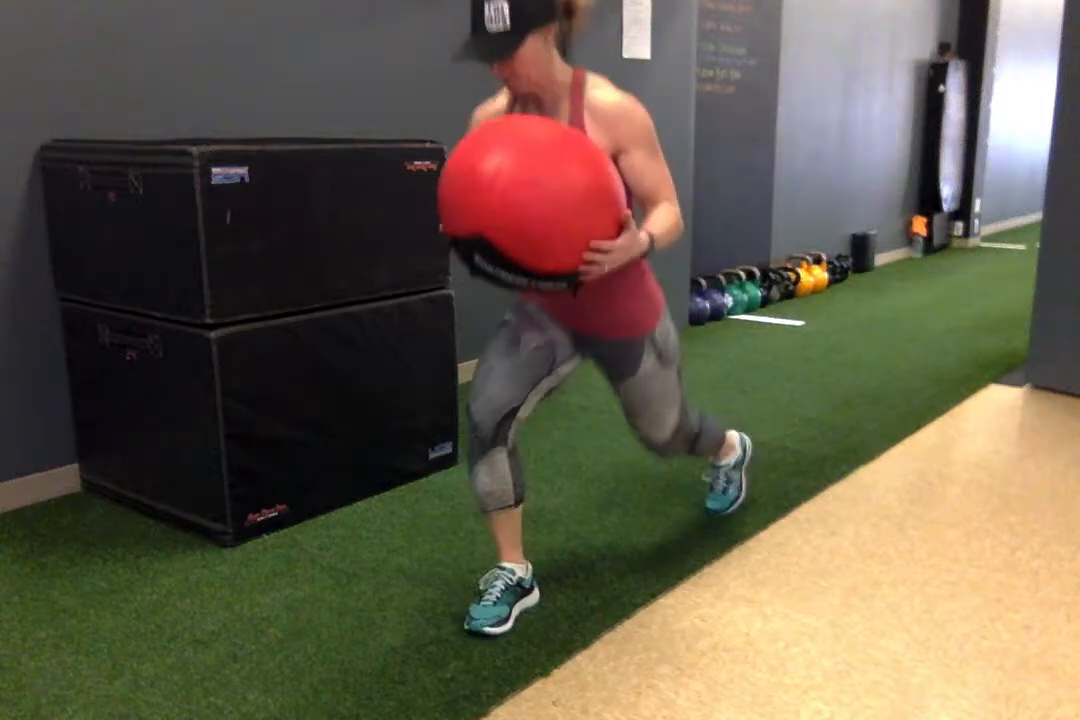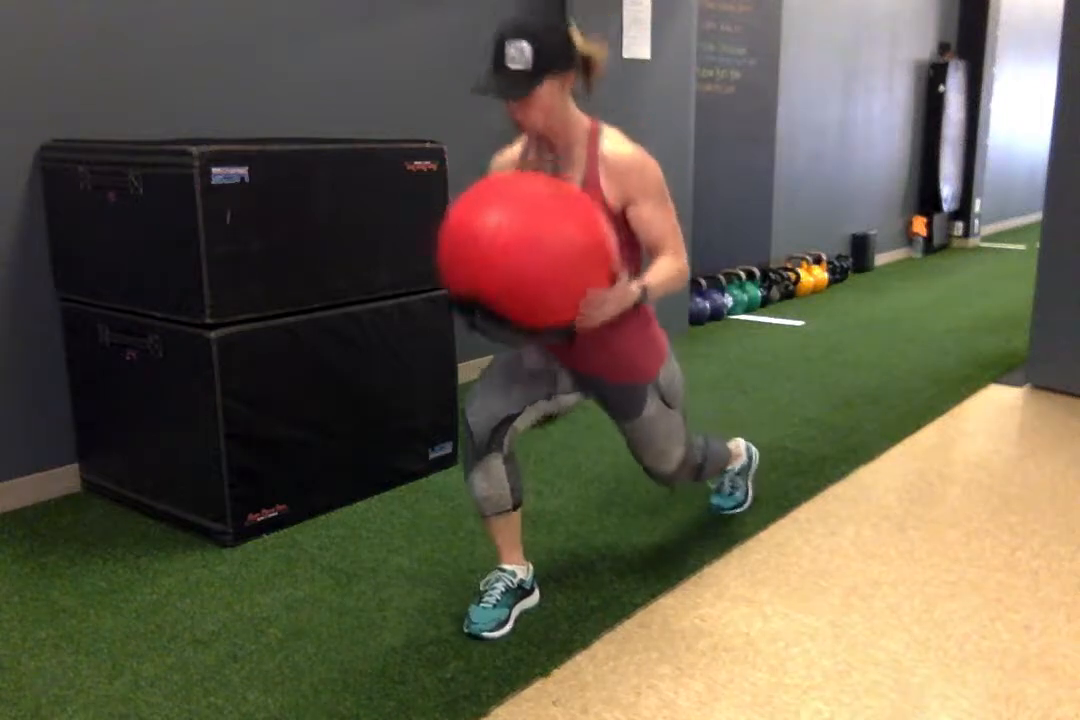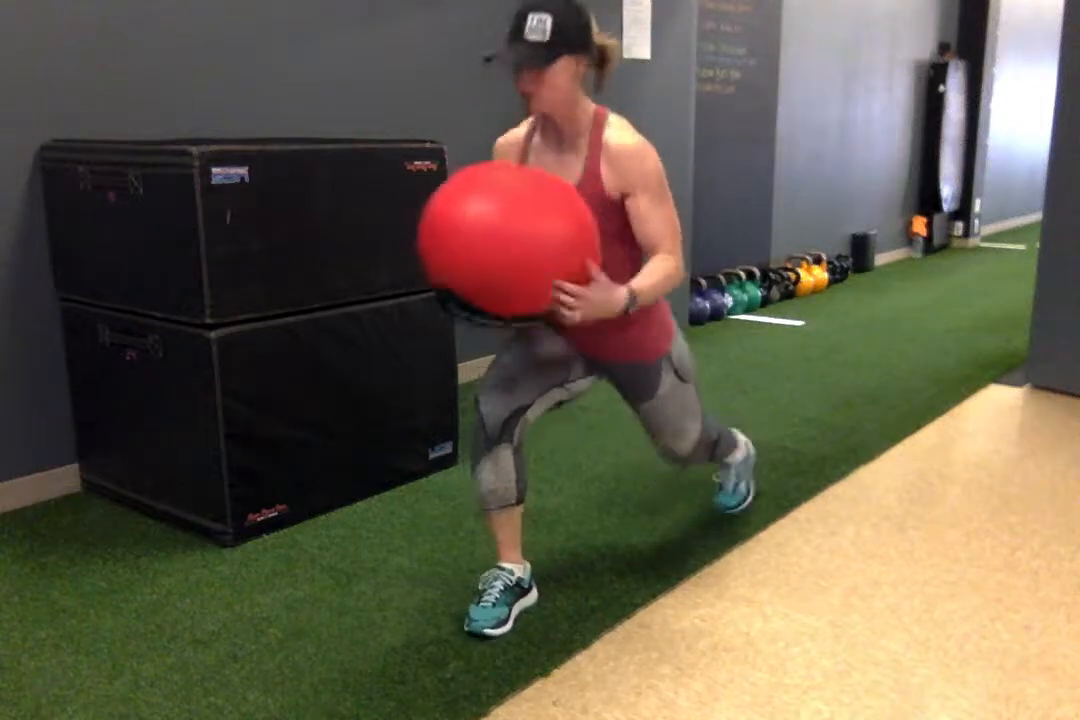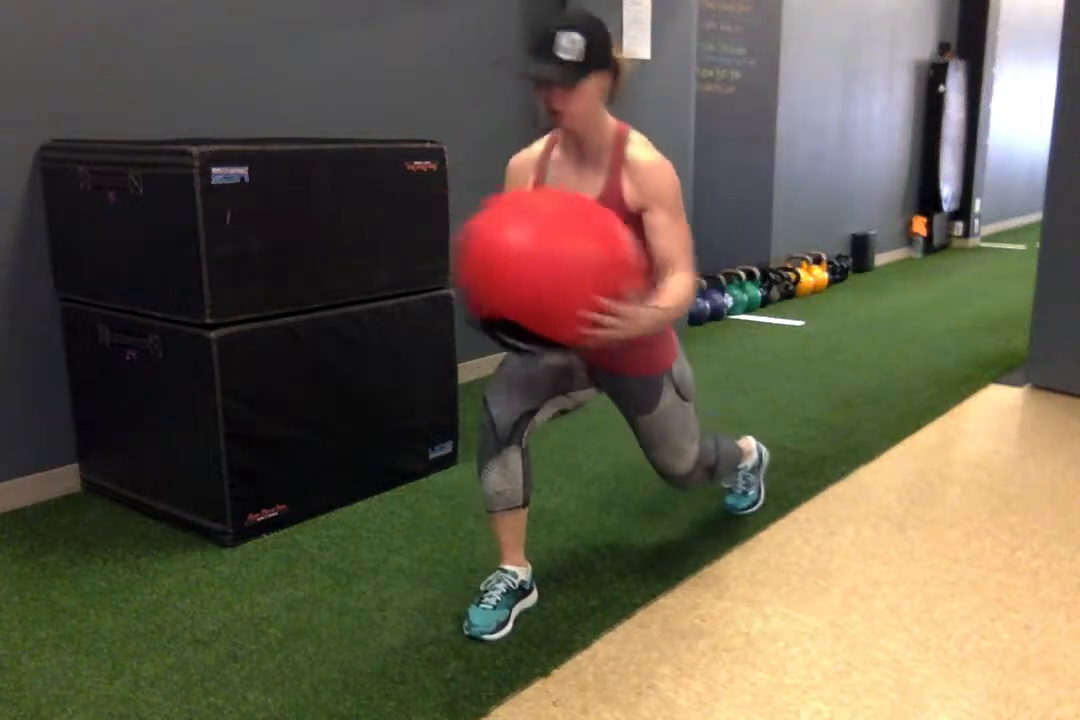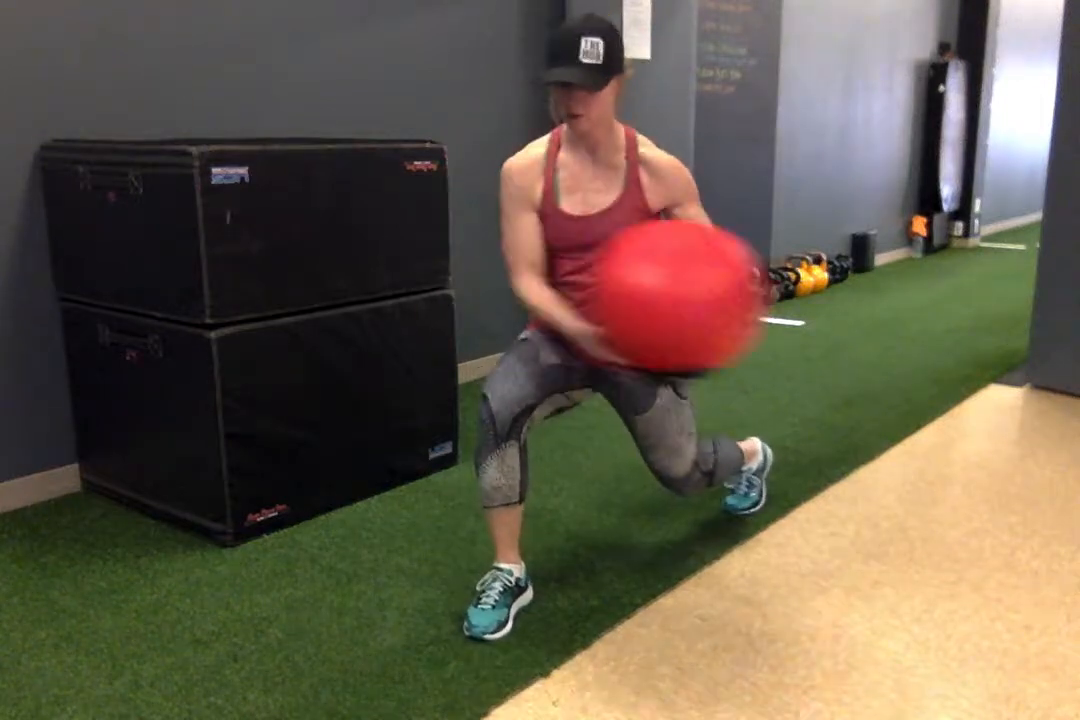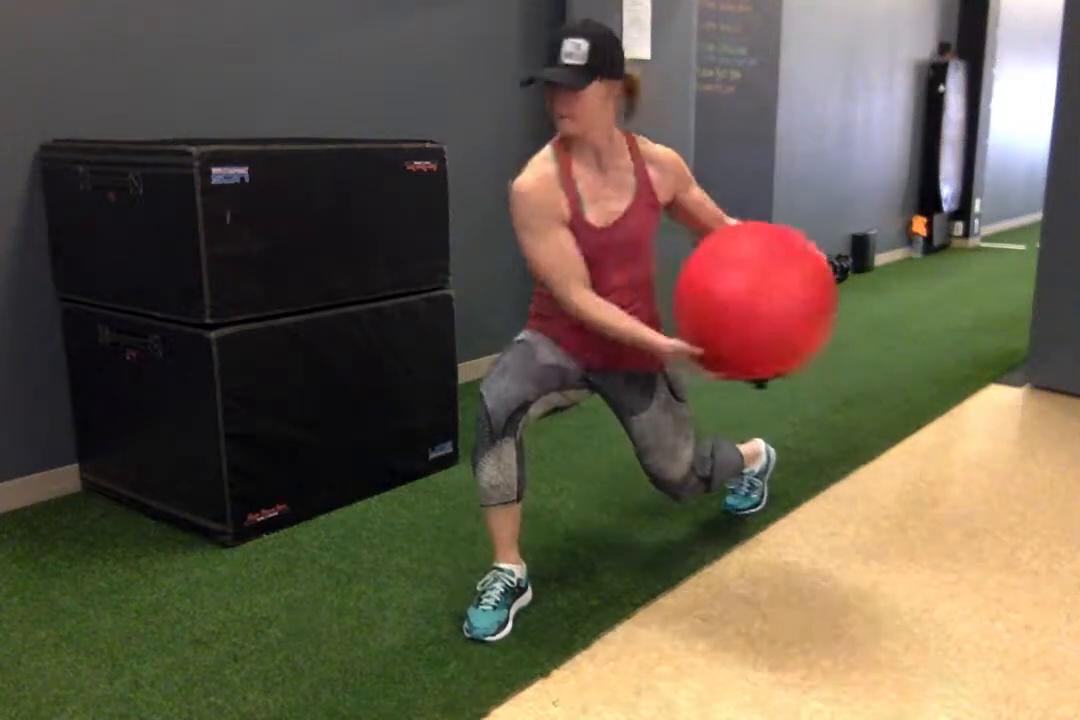
dt=0.2s
person 1, frame 1
left shoulder: (612, 112)
right shoulder: (488, 120)
left elbow: (667, 211)
left wrist: (635, 243)
left hip: (623, 312)
right hip: (543, 307)
left knee: (663, 430)
right knee: (486, 419)
left ankle: (729, 450)
right ankle: (513, 573)
person 1, frame 2
left shoulder: (623, 162)
right shoulder: (506, 165)
left elbow: (676, 261)
left wrist: (633, 293)
left hip: (626, 354)
right hip: (547, 343)
left knee: (667, 464)
right knee: (482, 426)
left ankle: (736, 457)
right ankle: (513, 575)
person 1, frame 3
left shoulder: (625, 151)
right shoulder: (509, 147)
left elbow: (669, 262)
left wrist: (618, 301)
left hip: (635, 336)
right hip: (555, 328)
left knee: (681, 442)
right knee: (492, 415)
left ankle: (736, 452)
right ankle: (512, 574)
person 1, frame 4
left shoulder: (645, 168)
right shoulder: (526, 166)
left elbow: (681, 275)
left wrist: (646, 319)
left hip: (638, 348)
right hip: (557, 342)
left knee: (683, 468)
right knee: (500, 416)
left ankle: (746, 456)
right ankle: (512, 575)
person 1, frame 5
left shoulder: (658, 169)
right shoulder: (524, 170)
right elbow: (527, 280)
right wrist: (581, 331)
right hip: (558, 338)
left knee: (680, 471)
right knee: (499, 413)
left ankle: (750, 456)
right ankle: (508, 574)
person 1, frame 6
left shoulder: (659, 164)
right shoulder: (535, 186)
left elbow: (719, 228)
right elbow: (575, 296)
right wrist: (663, 346)
left hip: (639, 348)
right hip: (558, 337)
left knee: (676, 476)
right knee: (495, 411)
left ankle: (753, 456)
right ankle: (507, 574)
